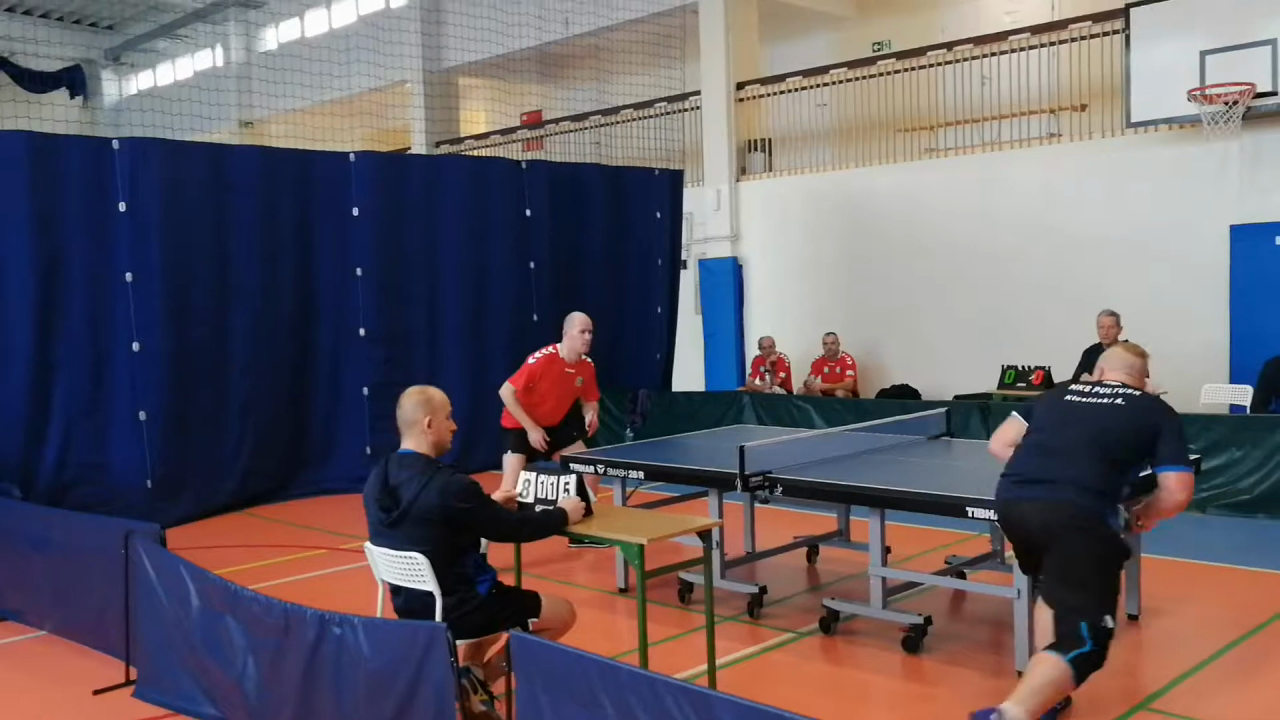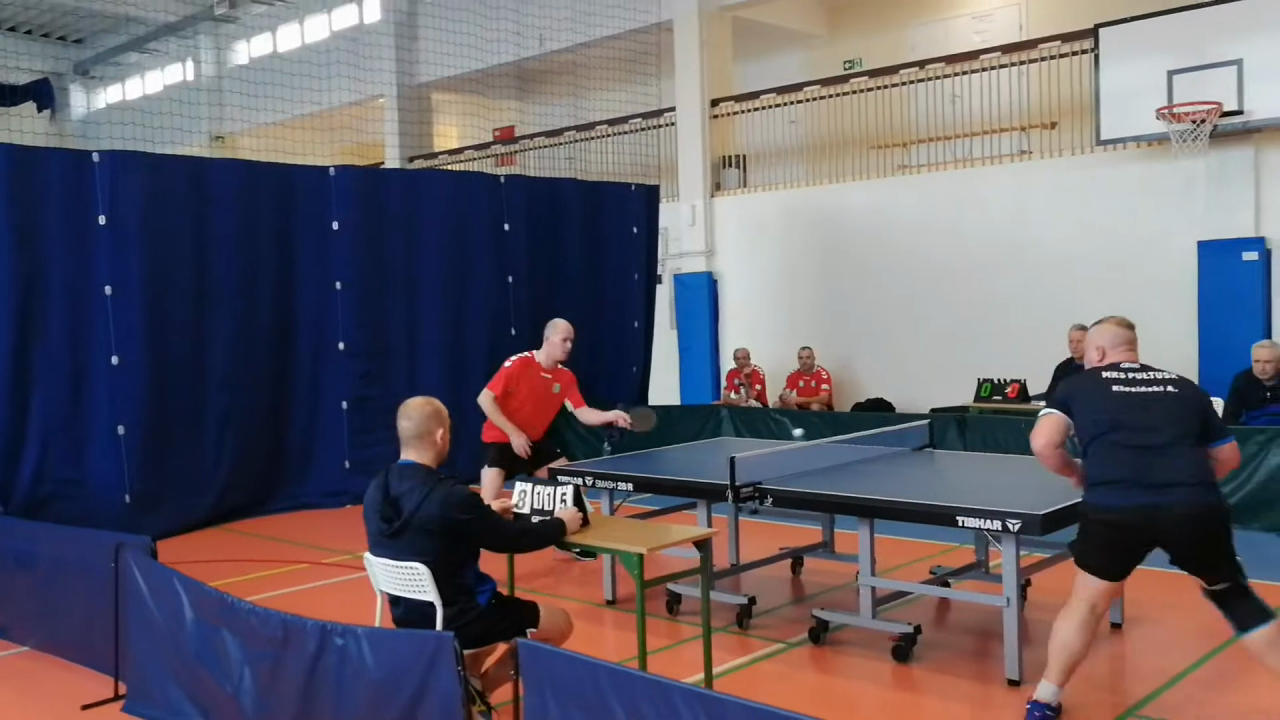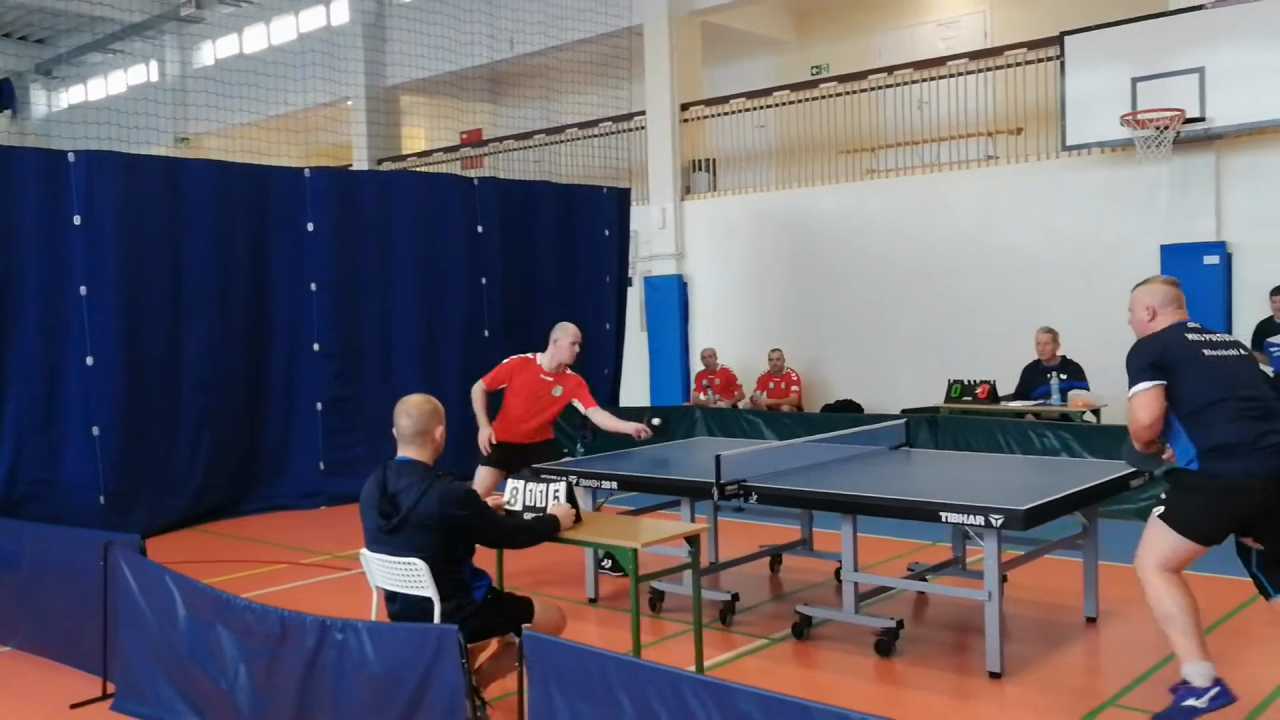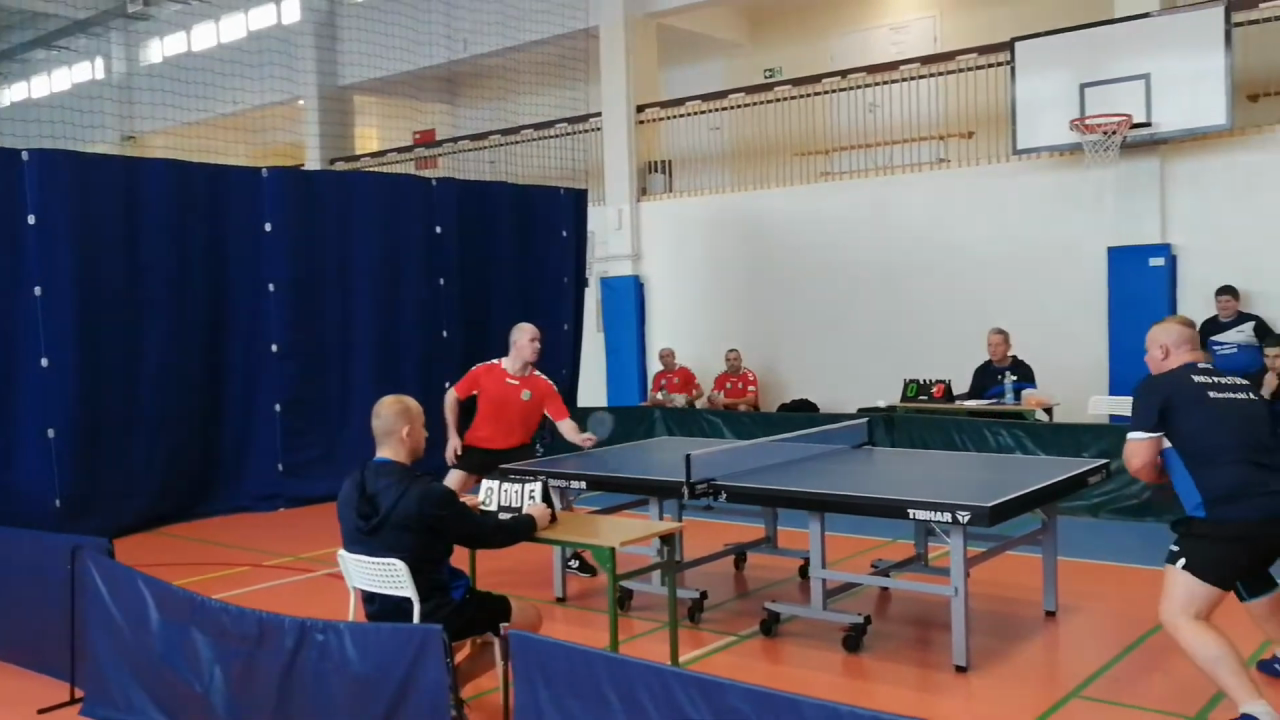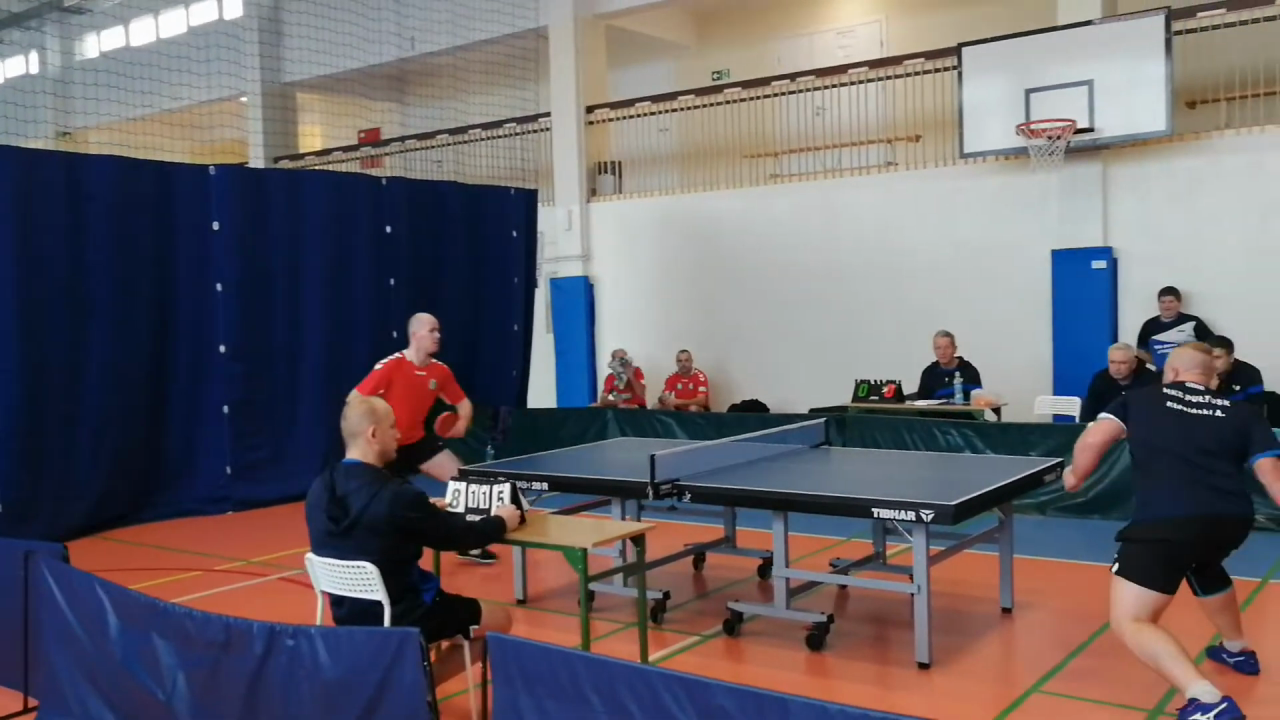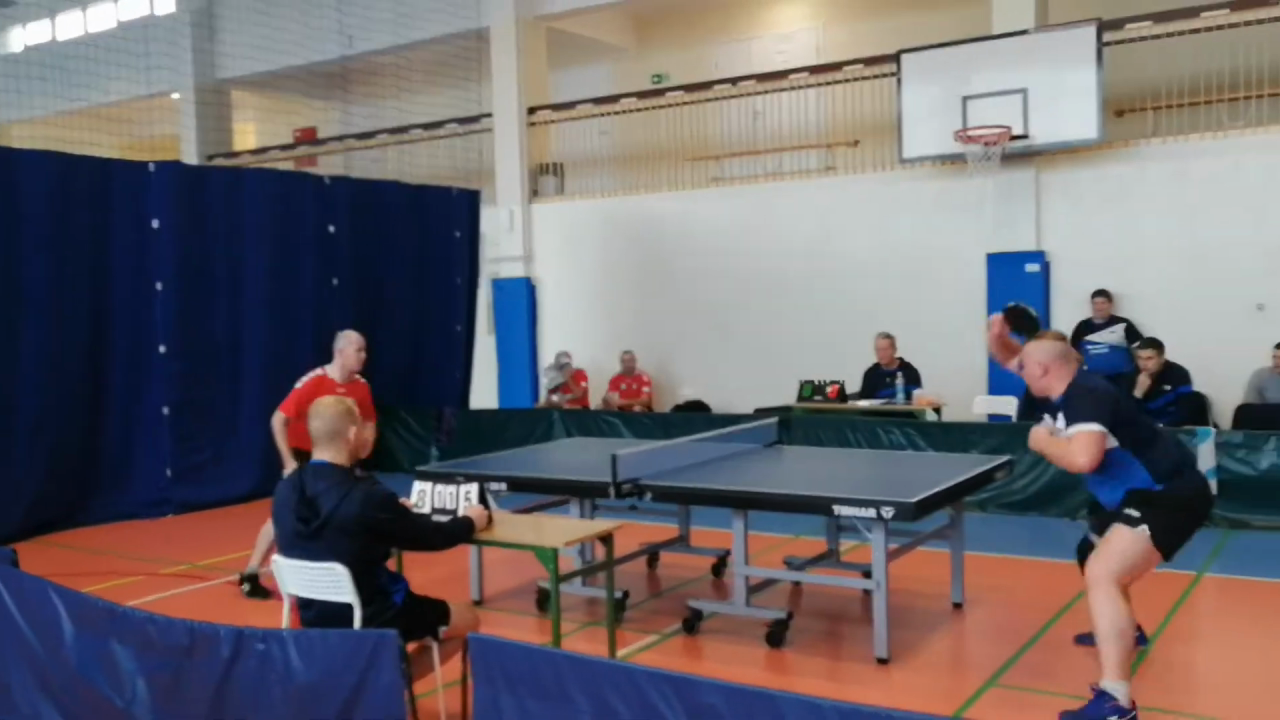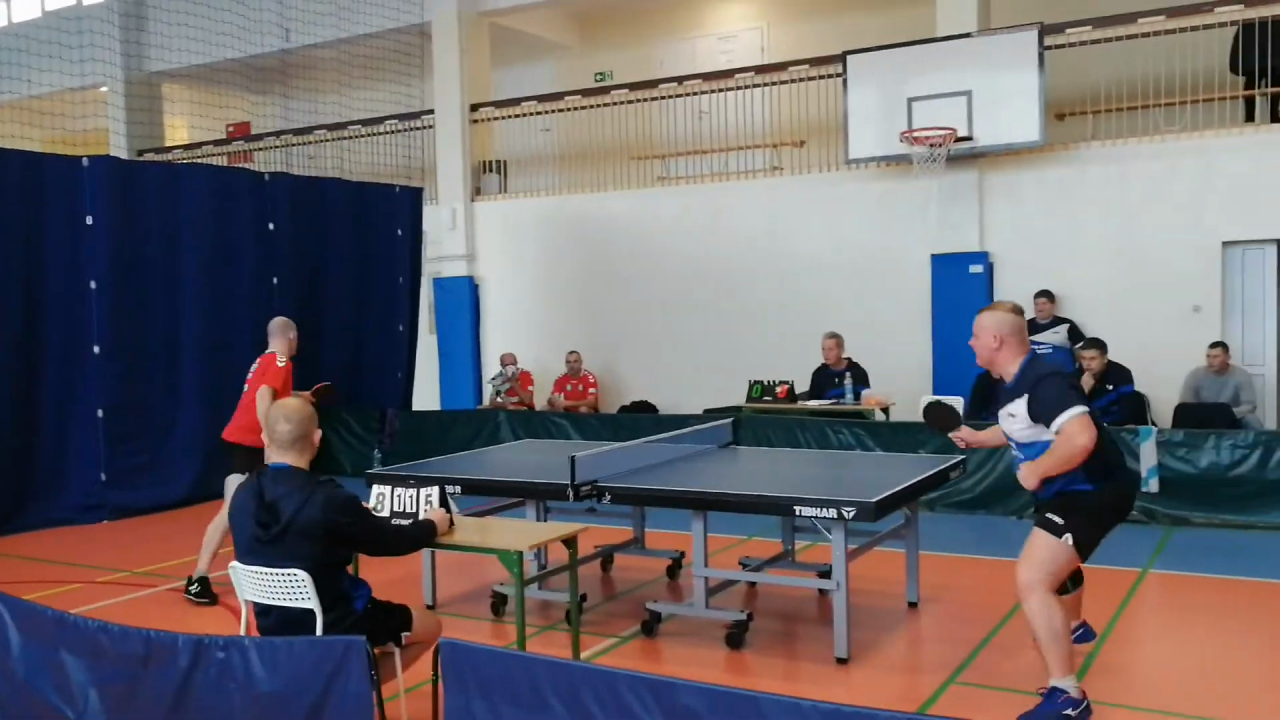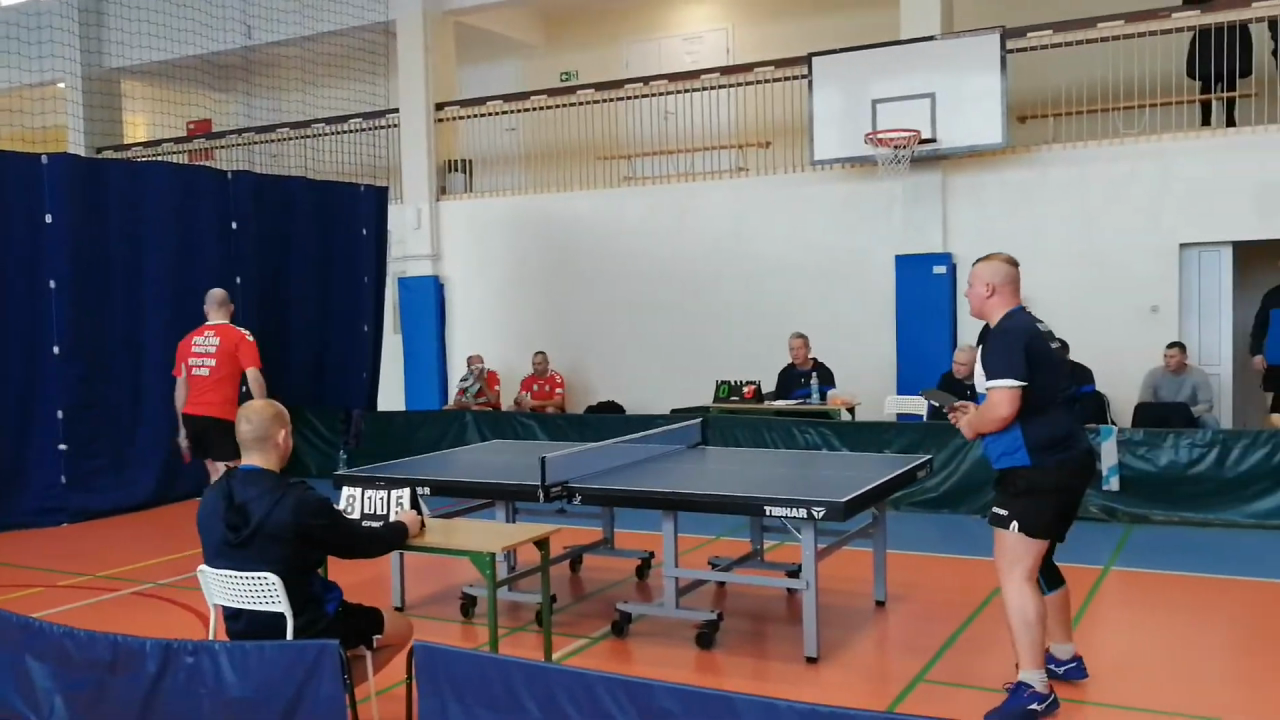
dt=0.3s
person 1, frame 1
left shoulder: (1055, 396)
right shoulder: (1157, 411)
left elbow: (999, 444)
right elbow: (1177, 492)
right wrist: (1144, 518)
left hip: (1014, 503)
right hip: (1077, 515)
left knee: (1055, 592)
right knee: (1082, 645)
person 1, frame 2
left shoulder: (1077, 386)
right shoulder: (1185, 388)
left elbow: (1043, 444)
right elbow: (1228, 456)
left wrist: (1076, 472)
left hip: (1112, 508)
right hip: (1194, 507)
left knee: (1085, 602)
right knee: (1235, 598)
person 1, frame 3
left shoulder: (1150, 348)
right shoulder: (1230, 343)
left elbow: (1146, 419)
left wrist: (1144, 443)
left hip: (1222, 477)
left knee: (1153, 568)
left ankle: (1200, 682)
person 1, frame 4
left shoulder: (1156, 387)
right shoulder: (1242, 386)
left elbow: (1139, 464)
left wrist: (1161, 474)
left hip: (1227, 518)
left knee: (1179, 616)
right knee: (1243, 569)
person 1, frame 5
left shoulder: (1142, 399)
right shoulder: (1243, 414)
left elbow: (1095, 440)
left wrist: (1075, 473)
left hip: (1165, 523)
right hip: (1230, 517)
left knee: (1129, 620)
right knee: (1198, 563)
right ankle: (1238, 649)
person 1, frame 6
left shoulder: (1088, 396)
right shoulder: (1071, 386)
left elbow: (1083, 459)
right elbow: (1011, 359)
left wrist: (1042, 441)
right wrist: (999, 339)
left hip: (1172, 496)
right hip: (1141, 492)
left knee: (1104, 574)
right knee: (1094, 554)
right ankle: (1123, 630)
person 1, frame 7
left shoulder: (1047, 380)
right shoulder: (1014, 381)
left elbow: (1081, 439)
left wrist: (1035, 472)
right wrist: (981, 438)
left hip: (1093, 493)
right hip: (1077, 491)
left knee: (1031, 581)
right knee: (1049, 567)
right ankle: (1073, 627)
person 1, frame 8
left shoulder: (1005, 335)
right shoulder: (1030, 328)
left elbow: (1004, 409)
left wrist: (971, 425)
right wrist: (978, 410)
left hip: (1036, 471)
right hip: (1065, 462)
left knee: (1014, 573)
right knee: (1036, 563)
right ankle: (1064, 657)
person 2, frame 1
left shoulder: (379, 478)
right shoulder: (448, 485)
right elbow: (512, 528)
left wrist: (487, 505)
right wrist: (562, 515)
left hip: (410, 603)
right hip: (453, 608)
left knee: (499, 595)
right knee: (562, 612)
left ankle: (469, 670)
right ankle: (474, 681)
person 2, frame 2
left shoulder: (377, 490)
right shoulder: (449, 496)
right elbow: (512, 539)
left wrist: (484, 515)
right wrist: (560, 525)
left hip: (408, 612)
right hip: (452, 619)
left knee: (498, 606)
right knee: (559, 623)
left ankle: (466, 682)
right ankle: (473, 691)
person 2, frame 3
left shoulder: (374, 486)
right shoulder: (447, 492)
right elbow: (508, 535)
left wrist: (479, 510)
right wrist: (554, 521)
left hip: (404, 608)
right hip: (450, 613)
left knee: (495, 601)
right knee: (553, 618)
person 2, frame 4
left shoulder: (351, 488)
right shoulder: (425, 493)
right elbow: (486, 535)
left wrist: (455, 511)
right wrist: (530, 521)
left hip: (381, 609)
right hip: (428, 613)
left knee: (475, 601)
right knee: (529, 617)
person 2, frame 5
left shoulder: (320, 489)
right shoulder: (395, 495)
right elbow: (458, 537)
left wrist: (424, 511)
right wrist: (500, 522)
left hip: (348, 612)
right hip: (399, 616)
right knee: (499, 620)
person 2, frame 6
left shoulder: (286, 491)
right shoulder: (366, 496)
right elbow: (427, 538)
left wrist: (392, 513)
right wrist: (469, 523)
left hip: (315, 615)
right hip: (368, 617)
right knee: (466, 620)
person 2, frame 7
left shoulder: (243, 496)
right shoulder: (327, 500)
right elbow: (389, 542)
left wrist: (355, 516)
right wrist: (430, 526)
left hip: (272, 623)
right hip: (329, 626)
right knee: (430, 625)
person 2, frame 8
left shoulder: (212, 499)
right shoulder: (298, 502)
right elbow: (361, 544)
left wrist: (326, 519)
right wrist: (402, 528)
right hip: (300, 629)
right knee: (401, 628)
person 3, frame 1
left shoulder: (587, 366)
right shoulder: (542, 359)
left elbow: (589, 402)
right elbow: (506, 392)
left wrist: (590, 417)
right wrist: (531, 428)
left hip: (555, 426)
right hip: (520, 426)
left knee: (590, 472)
right knee: (510, 489)
person 3, frame 2
left shoulder: (566, 377)
right shoulder: (518, 365)
left elbow: (583, 413)
right elbow: (484, 399)
left wrist: (611, 416)
right wrist: (513, 433)
left hip: (536, 441)
right hip: (500, 440)
right knee: (489, 503)
person 3, frame 3
left shoulder: (573, 382)
right shoulder: (517, 365)
left elbow: (596, 414)
right elbow: (478, 388)
left wrist: (629, 426)
right wrist: (484, 425)
left hip: (542, 444)
right hip: (503, 441)
left ankle: (601, 553)
person 3, frame 4
left shoulder: (543, 385)
right shoulder: (484, 371)
left elbow: (563, 422)
right elbow: (452, 397)
left wrist: (579, 437)
right wrist: (452, 435)
left hip: (516, 449)
right hip: (477, 447)
left ankle: (570, 555)
person 3, frame 5
left shoulder: (440, 370)
right shoulder: (390, 366)
left elbow: (462, 401)
right elbow: (354, 399)
left wrist: (463, 422)
left hip: (419, 439)
person 3, frame 6
left shoulder: (360, 387)
right shoulder: (312, 382)
left elbow: (369, 422)
right elbow: (278, 419)
right wrist: (289, 461)
right hip: (300, 452)
right ankle: (250, 573)
person 3, frame 7
left shoulder: (263, 362)
right shoulder: (279, 363)
right elbow: (262, 398)
left wrist: (300, 400)
left hip: (243, 440)
right hip: (244, 443)
right ankle: (198, 579)
person 3, frame 8
left shoulder: (188, 341)
right shoulder: (241, 337)
left elbow: (180, 387)
right elbow: (253, 377)
left wrist: (182, 428)
left hip: (192, 418)
right hip: (220, 419)
left knee: (218, 478)
